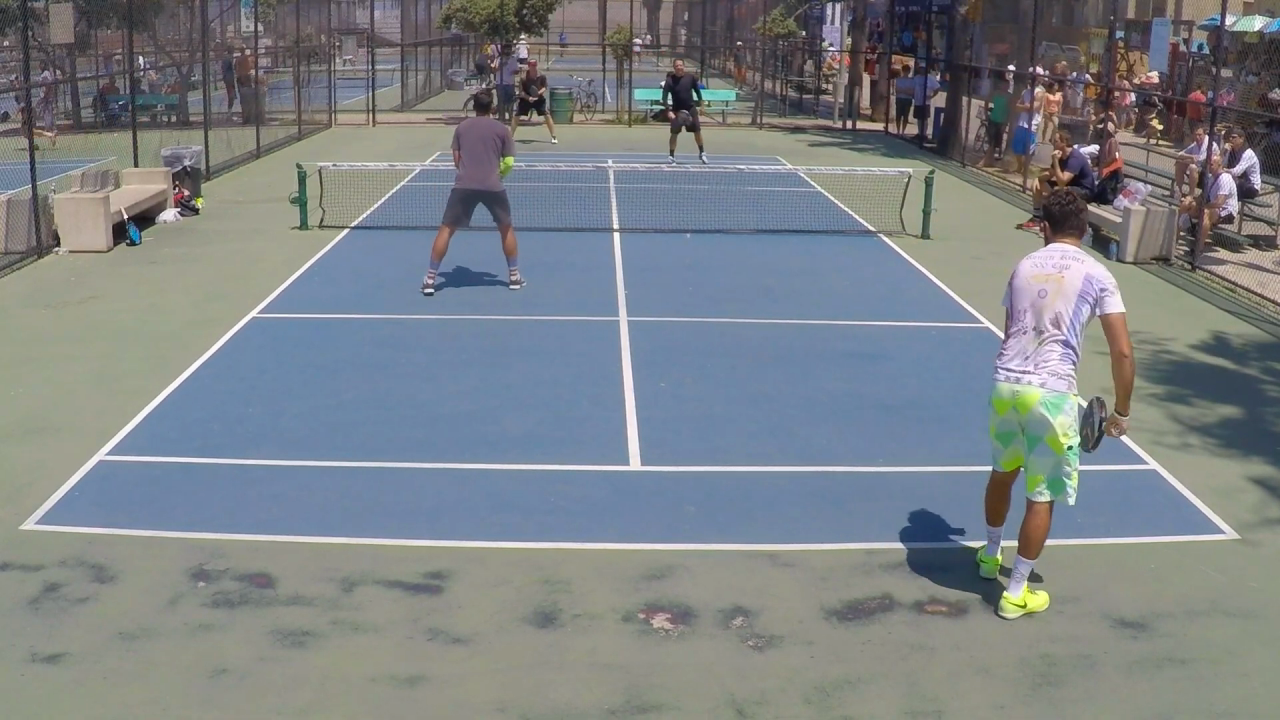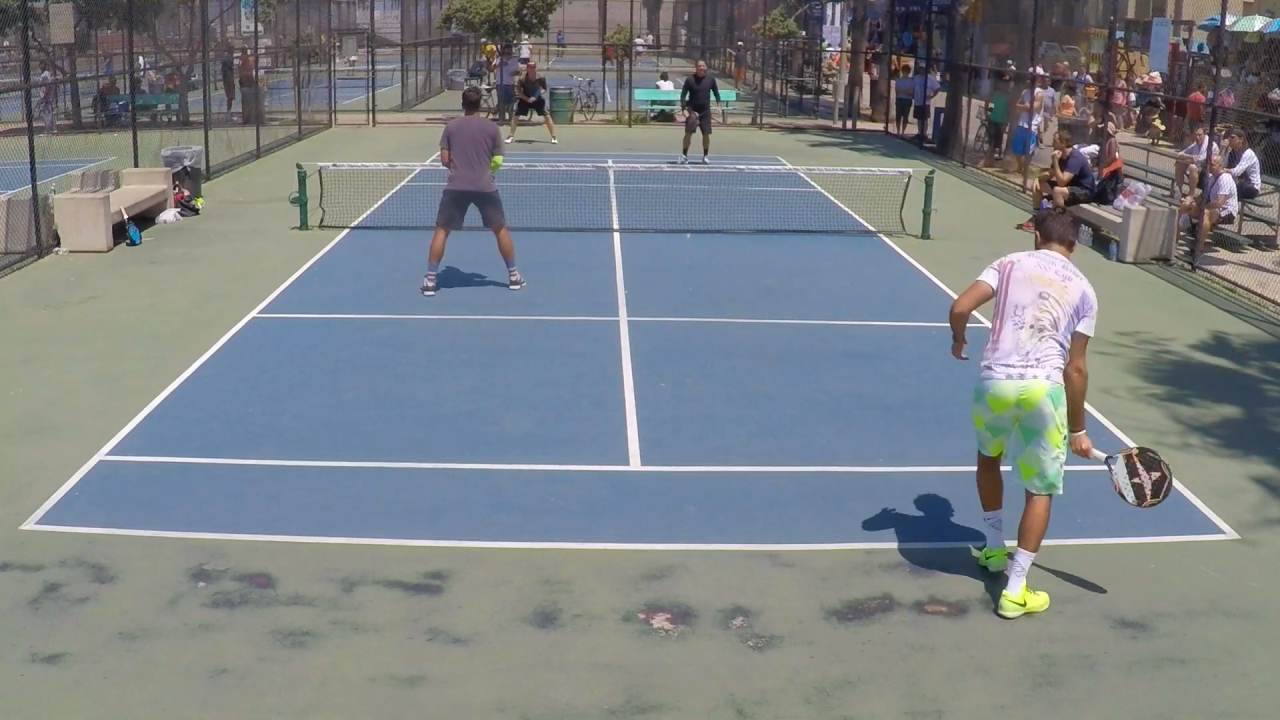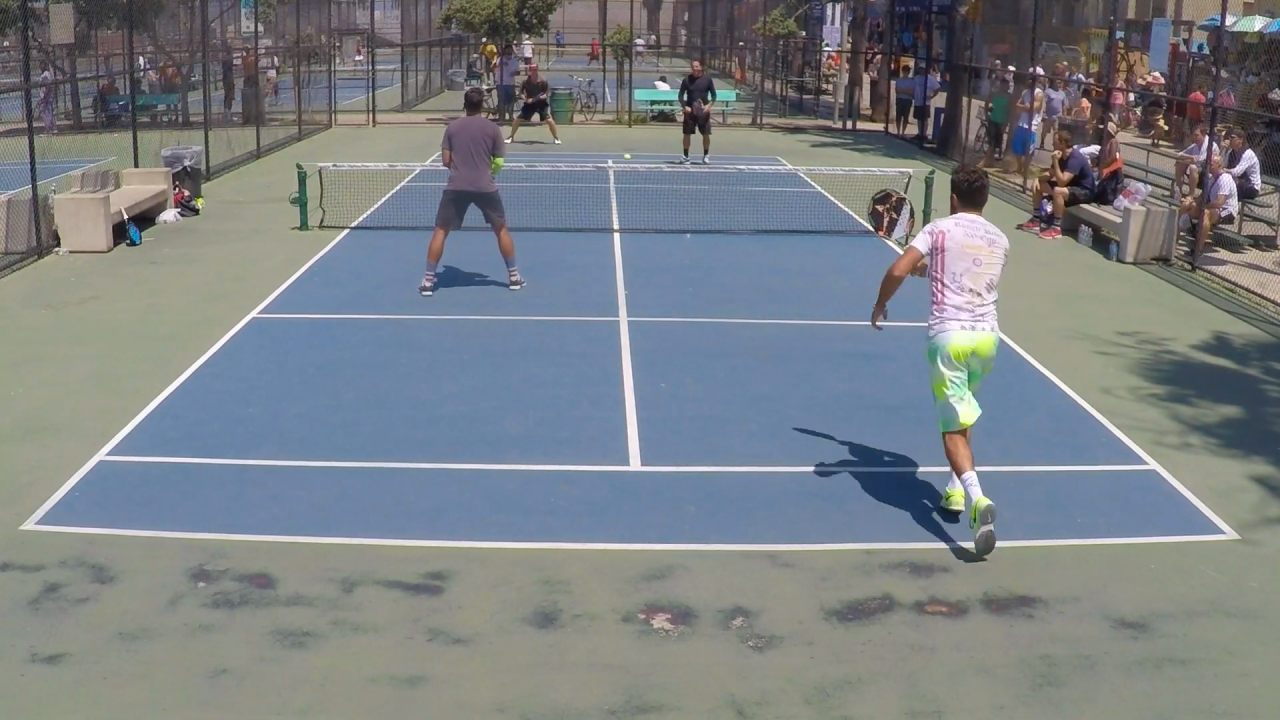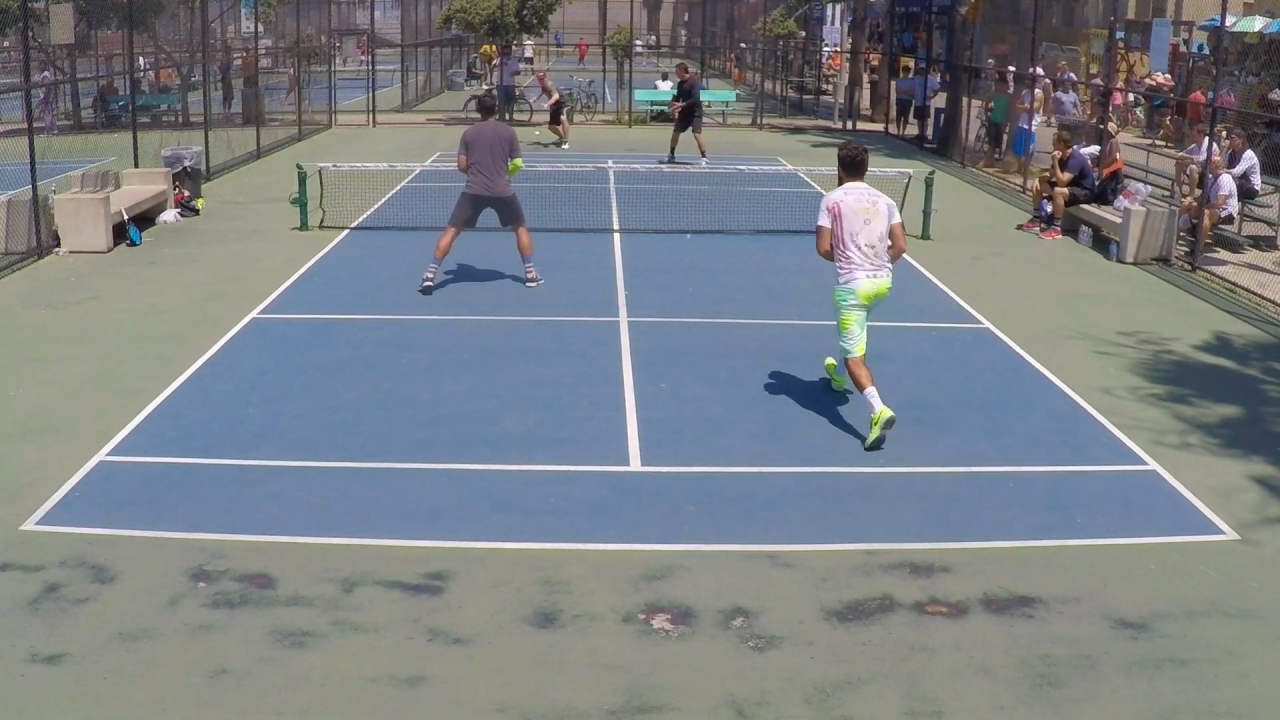
dt=0.5s
person 1, frame 1
left shoulder: (1024, 266)
right shoulder: (1097, 275)
right elbow: (1122, 351)
right wrist: (1121, 411)
left hip: (1004, 385)
right hip: (1051, 394)
left knee: (1002, 474)
right knee: (1042, 496)
left ankle: (990, 554)
right ankle: (1015, 593)
person 1, frame 2
left shoulder: (1010, 263)
right shoulder: (1083, 289)
left elbow: (959, 309)
right elbow: (1075, 368)
left wrist: (958, 341)
right wrist: (1078, 430)
left hip: (995, 383)
right hip: (1044, 389)
left knee: (988, 458)
right knee: (1041, 491)
left ankle: (994, 550)
right ankle: (1015, 591)
person 1, frame 3
left shoulder: (938, 230)
right shoulder: (1000, 240)
left elbow: (898, 271)
left wrist: (880, 307)
left hip: (947, 338)
right hip: (986, 339)
left knee: (954, 426)
right knee: (961, 419)
left ankle: (980, 501)
right ankle: (958, 493)
person 1, frame 4
left shoulder: (832, 199)
right shoulder: (885, 201)
left elbow: (822, 248)
right elbow: (900, 247)
left hip: (852, 283)
right hip: (882, 281)
left knee: (854, 356)
right knee: (854, 335)
left ankle: (880, 411)
right ankle: (839, 375)
person 2, frame 1
left shoulder: (462, 127)
right shoulder: (501, 129)
left elbow: (457, 160)
right elbow: (509, 163)
left hip: (464, 186)
right hip: (493, 187)
left knee: (446, 229)
right knee: (506, 229)
left ankle: (431, 278)
right ankle: (514, 276)
person 2, frame 2
left shoulder: (451, 127)
right shoulder: (491, 128)
left elbow: (444, 160)
right elbow: (497, 162)
left hip: (456, 187)
right hip: (485, 187)
left knee: (442, 231)
right knee: (501, 230)
left ankle: (431, 280)
right ankle: (513, 276)
person 2, frame 3
left shoulder: (452, 127)
right shoulder: (493, 129)
left elbow: (445, 160)
right elbow: (498, 163)
left hip: (456, 187)
right hip: (485, 188)
left knee: (440, 231)
right knee: (501, 230)
left ankle: (428, 280)
right ankle: (514, 277)
person 2, frame 4
left shoulder: (468, 133)
right shoulder: (508, 132)
left elbow: (461, 166)
right elbow: (517, 164)
left hip: (473, 191)
right hip: (502, 191)
left knee: (451, 230)
right knee: (520, 228)
left ankle: (430, 275)
right ankle: (530, 274)
